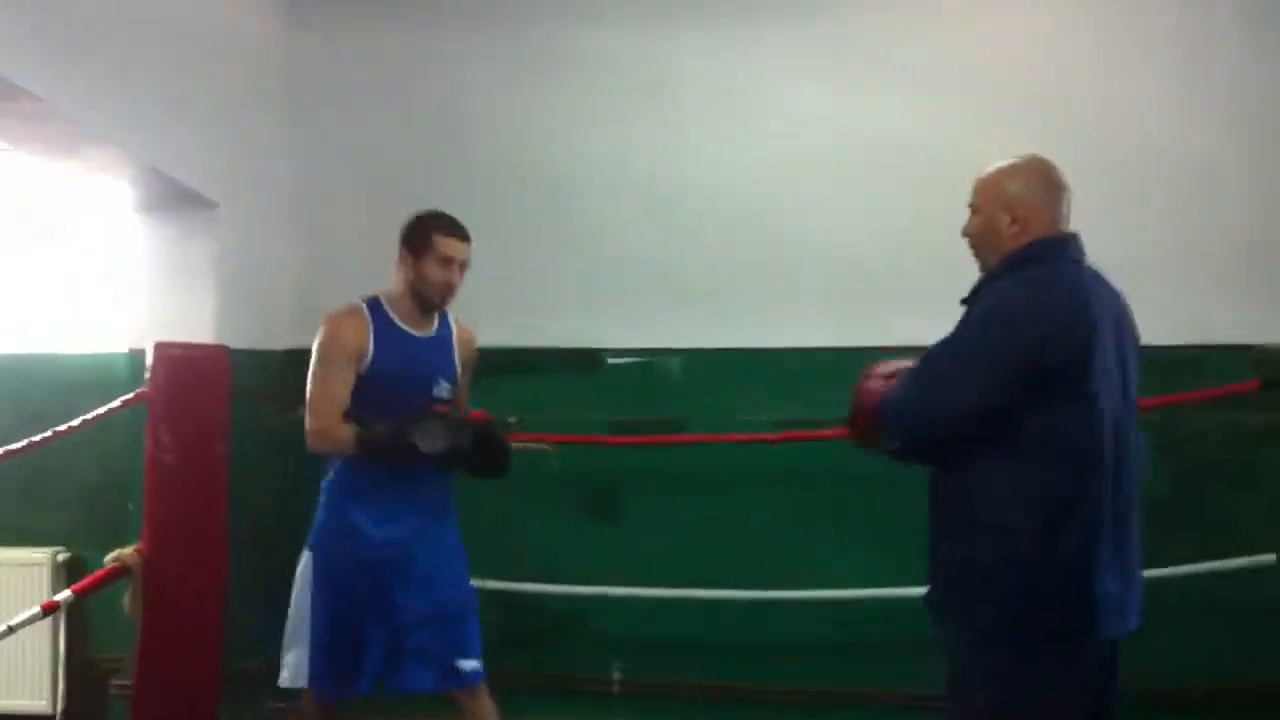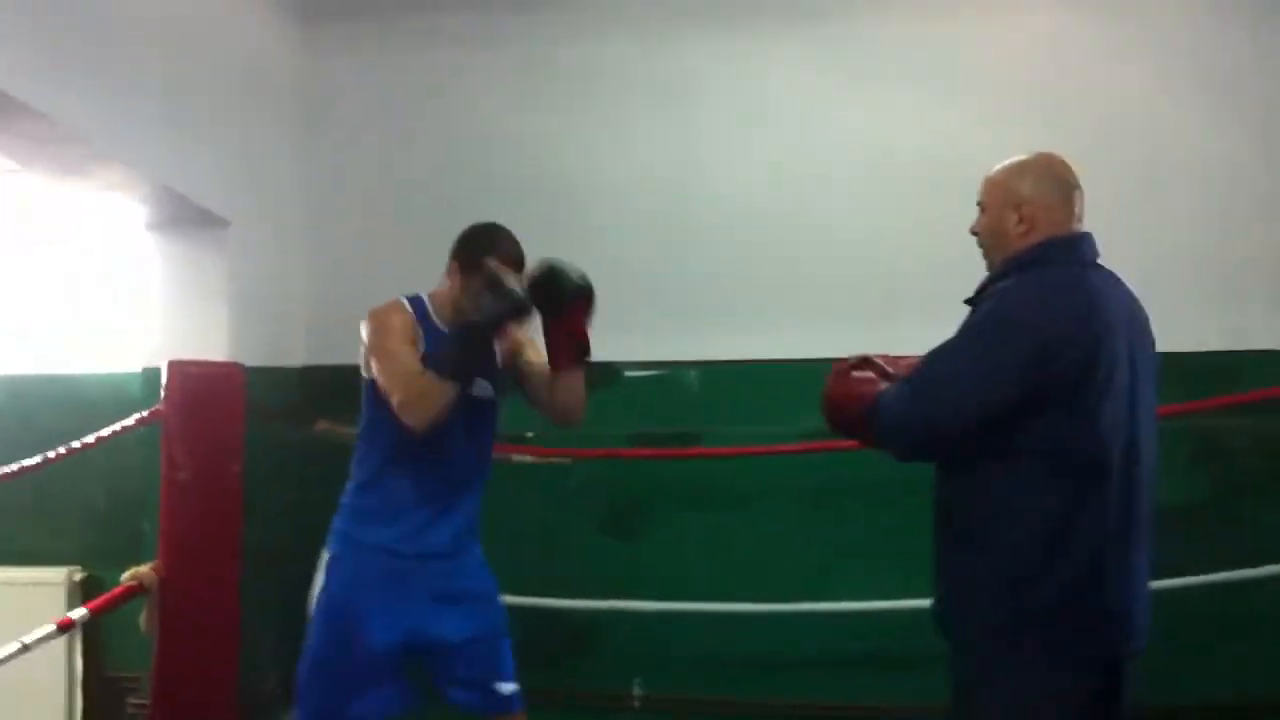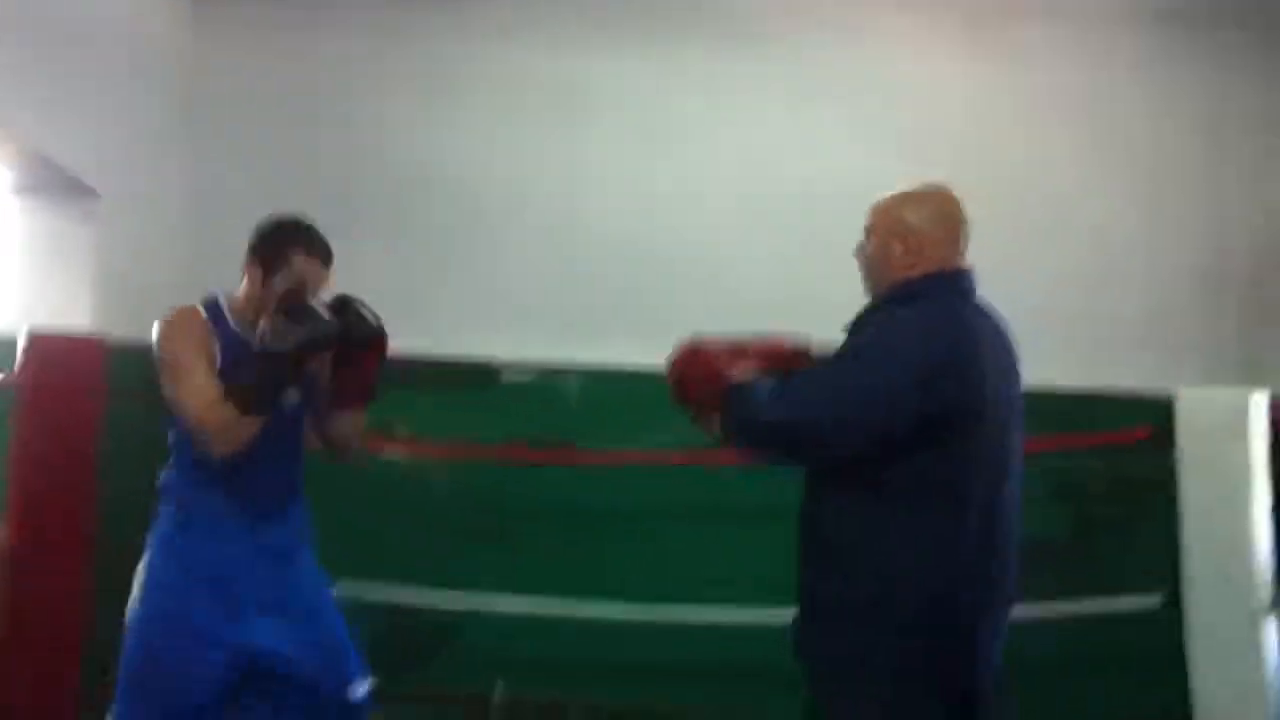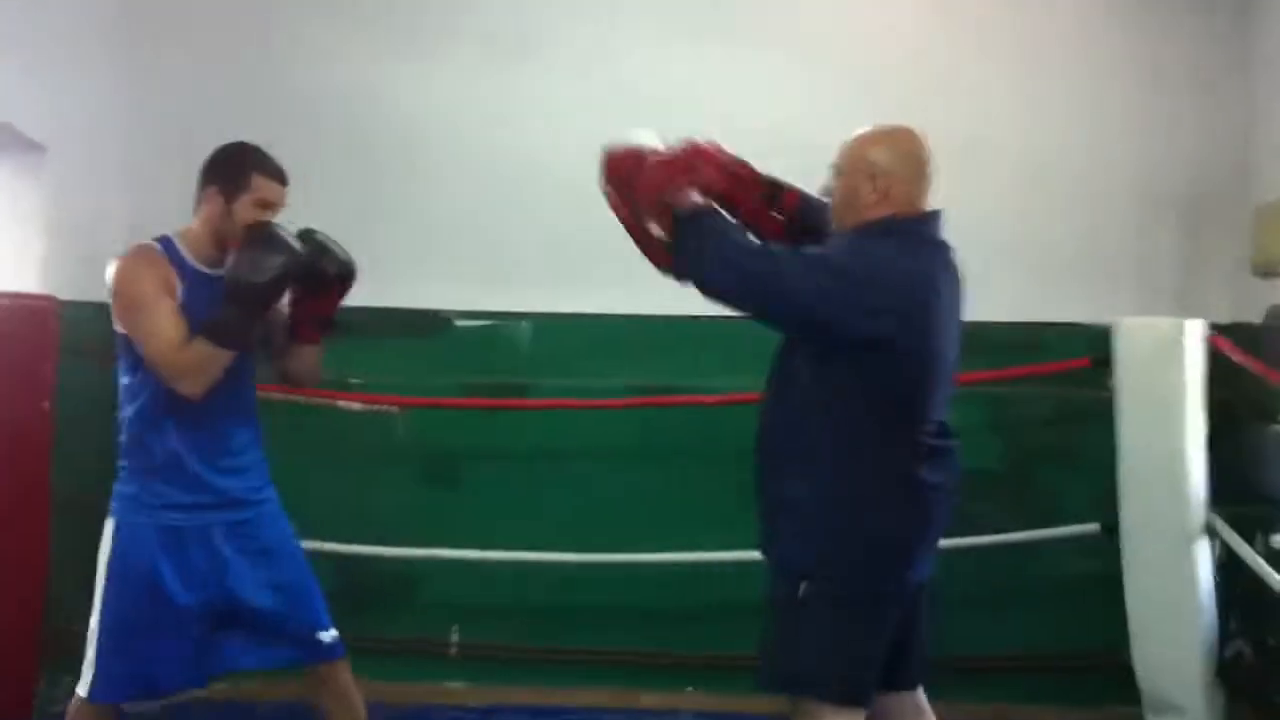
dt=0.3s
person 1, frame 1
left shoulder: (1022, 303)
right shoulder: (1097, 297)
left elbow: (920, 417)
left wrist: (878, 404)
right wrist: (918, 382)
left hip: (1017, 581)
right hip: (1086, 571)
person 1, frame 2
left shoulder: (1029, 304)
right shoulder: (1113, 298)
left elbow: (925, 419)
left wrist: (869, 400)
right wrist: (917, 380)
left hip: (1026, 592)
right hip: (1095, 577)
person 1, frame 3
left shoulder: (917, 336)
right shoulder: (979, 330)
left elbow: (798, 427)
left wrist: (739, 392)
right wrist: (776, 385)
left hip: (889, 613)
right hip: (955, 595)
person 1, frame 4
left shoulder: (875, 273)
right shoulder: (915, 260)
left elbow: (748, 274)
left wrist: (679, 202)
right wrist: (750, 186)
left hip: (846, 524)
right hip: (883, 516)
person 2, frame 1
left shoulder: (460, 342)
right shoulder: (349, 330)
right elbow: (320, 433)
right wrist: (398, 439)
left hip: (428, 529)
right hip: (349, 531)
person 2, frame 2
left shoulder: (507, 336)
right shoulder: (393, 322)
left elbow: (567, 413)
right elbow: (416, 411)
left wrist: (568, 331)
right wrist: (471, 337)
left hip: (453, 551)
right hip: (372, 544)
person 2, frame 3
left shoulder: (311, 334)
right shoulder: (188, 330)
left elbow: (343, 442)
right elbow: (217, 437)
left wrist: (355, 371)
right wrist: (274, 365)
left hip: (280, 557)
right hip: (191, 557)
person 2, frame 4
left shoulder: (260, 267)
right shoulder: (143, 268)
left elbow: (301, 374)
right elbow: (189, 377)
left wrist: (315, 305)
right wrist: (245, 298)
left hip: (245, 504)
right hip: (156, 511)
left knee: (325, 651)
